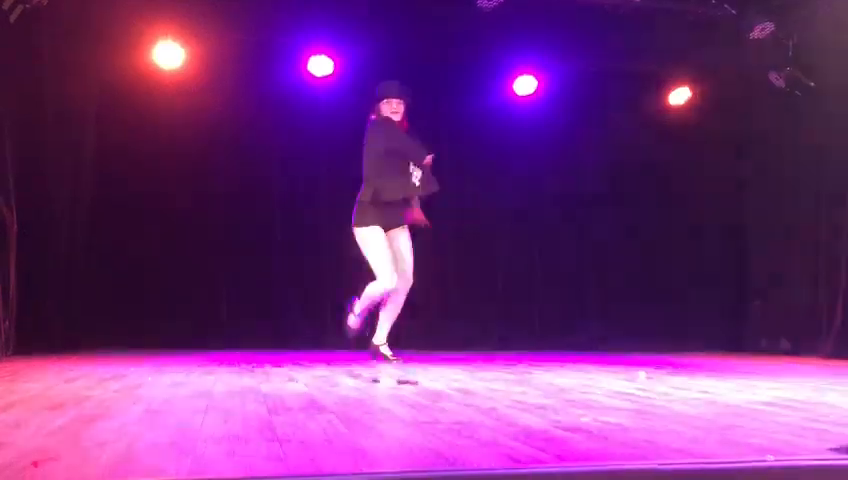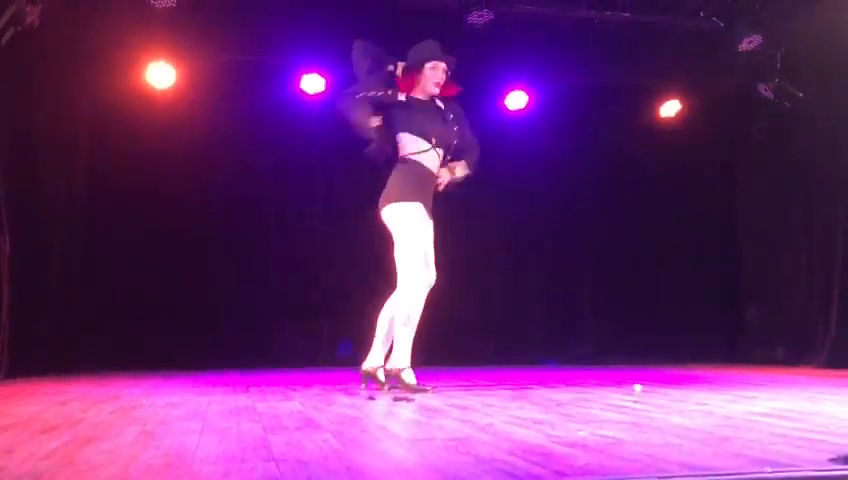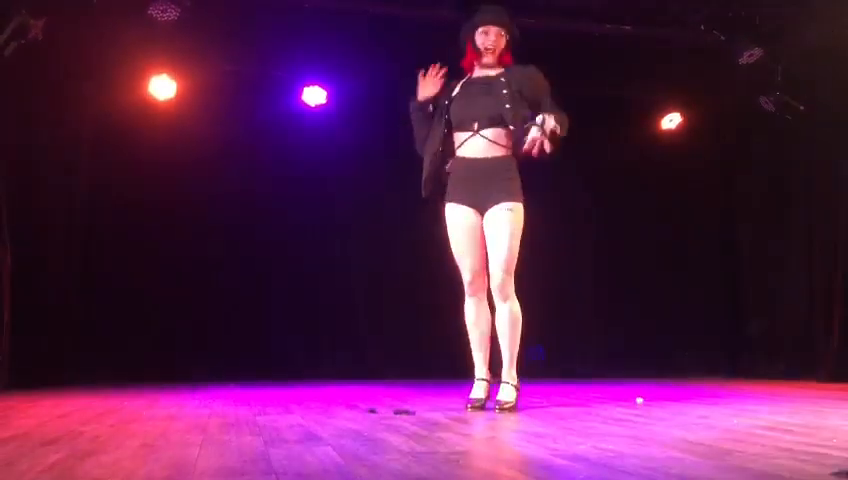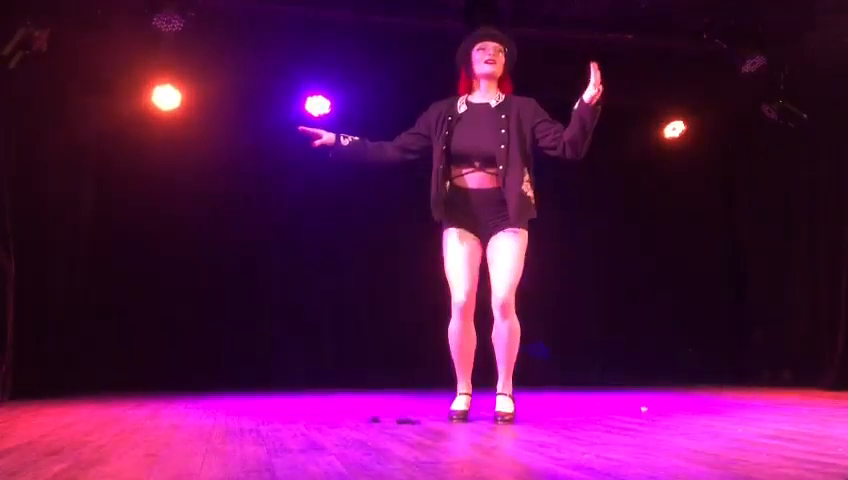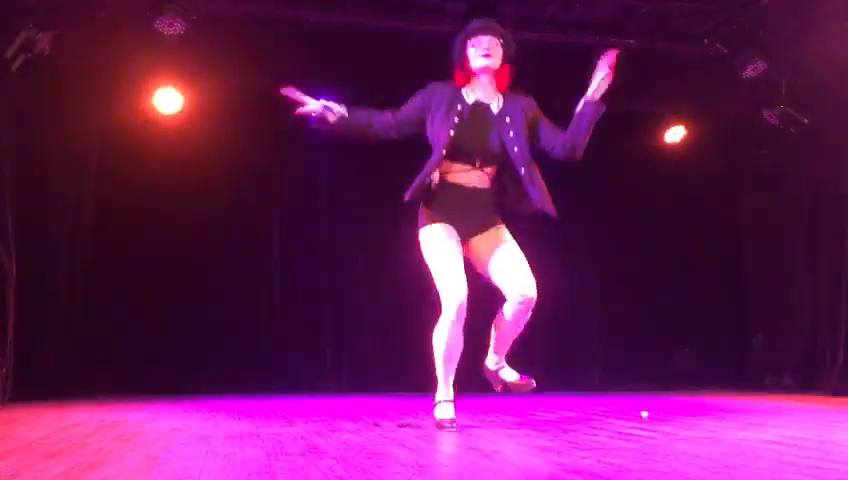
dt=1s
person 1, frame 1
left shoulder: (395, 137)
right shoulder: (380, 128)
right elbow: (421, 155)
left wrist: (412, 207)
right wrist: (423, 160)
left hip: (395, 216)
right hip: (370, 215)
left knee: (404, 282)
right knee: (389, 282)
left ankle: (379, 341)
right ankle: (358, 310)
person 1, frame 2
left shoulder: (449, 110)
right shoulder: (397, 100)
left elbow: (470, 151)
right elbow: (361, 50)
left wrist: (454, 169)
right wrist: (397, 70)
left hip: (417, 196)
right hip: (406, 193)
left knee: (407, 286)
right knee: (422, 278)
left ankle: (373, 362)
right ankle: (399, 363)
person 1, frame 3
left shoulder: (522, 78)
right shoulder: (454, 88)
left elbow: (556, 119)
right elbow: (427, 144)
left wrist: (542, 129)
right wrist: (424, 102)
left hip: (501, 189)
right hip: (460, 191)
left knee: (501, 283)
right knee: (472, 284)
left ankle: (509, 380)
right ankle: (482, 379)
person 1, frame 4
left shoulder: (522, 109)
right shoulder: (444, 112)
left elbow: (568, 148)
right elbow: (396, 150)
left wrist: (588, 104)
right wrist: (340, 141)
left hip: (507, 217)
right hip: (460, 217)
left knee: (503, 302)
right knee: (462, 304)
left ankle: (504, 391)
right ankle: (463, 391)
person 1, frame 5
left shoulder: (520, 108)
right shoulder: (440, 97)
left elbow: (566, 148)
right elbow: (387, 124)
left wrist: (591, 99)
right wrist: (329, 112)
left hip: (485, 219)
right hip: (440, 214)
left knee: (525, 293)
right knee: (456, 301)
left ankle: (495, 360)
right ankle: (444, 398)
